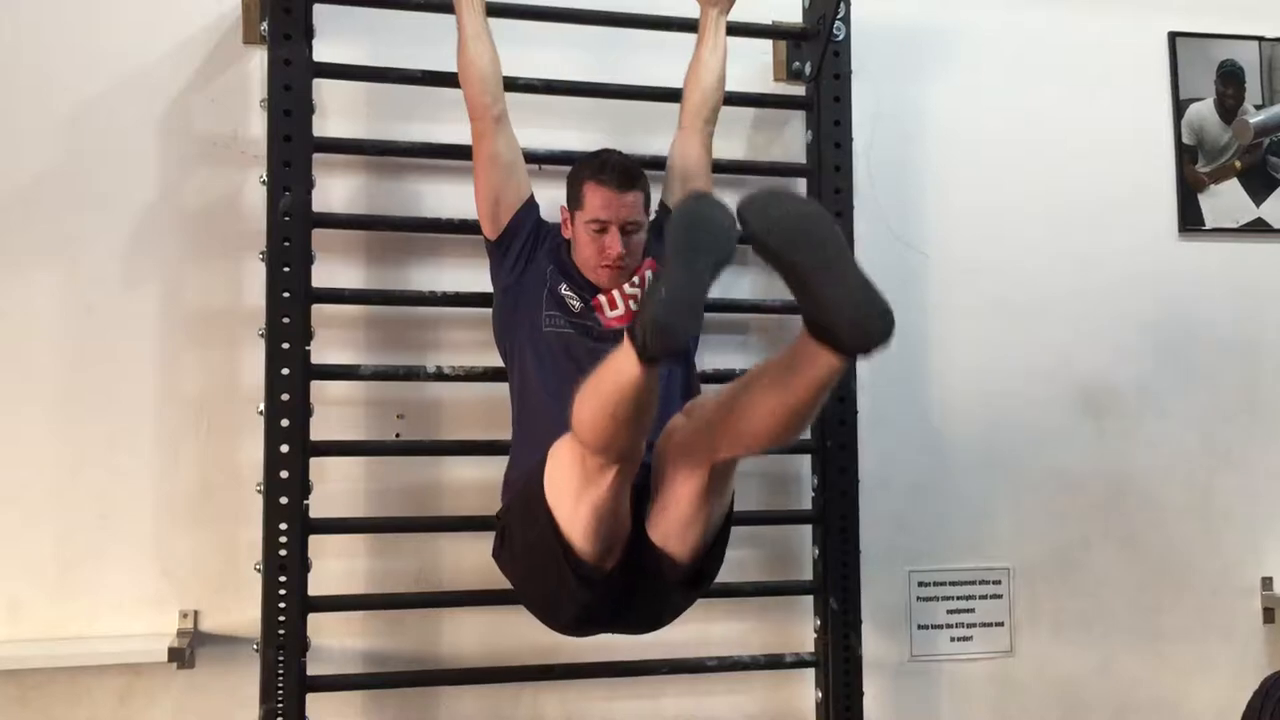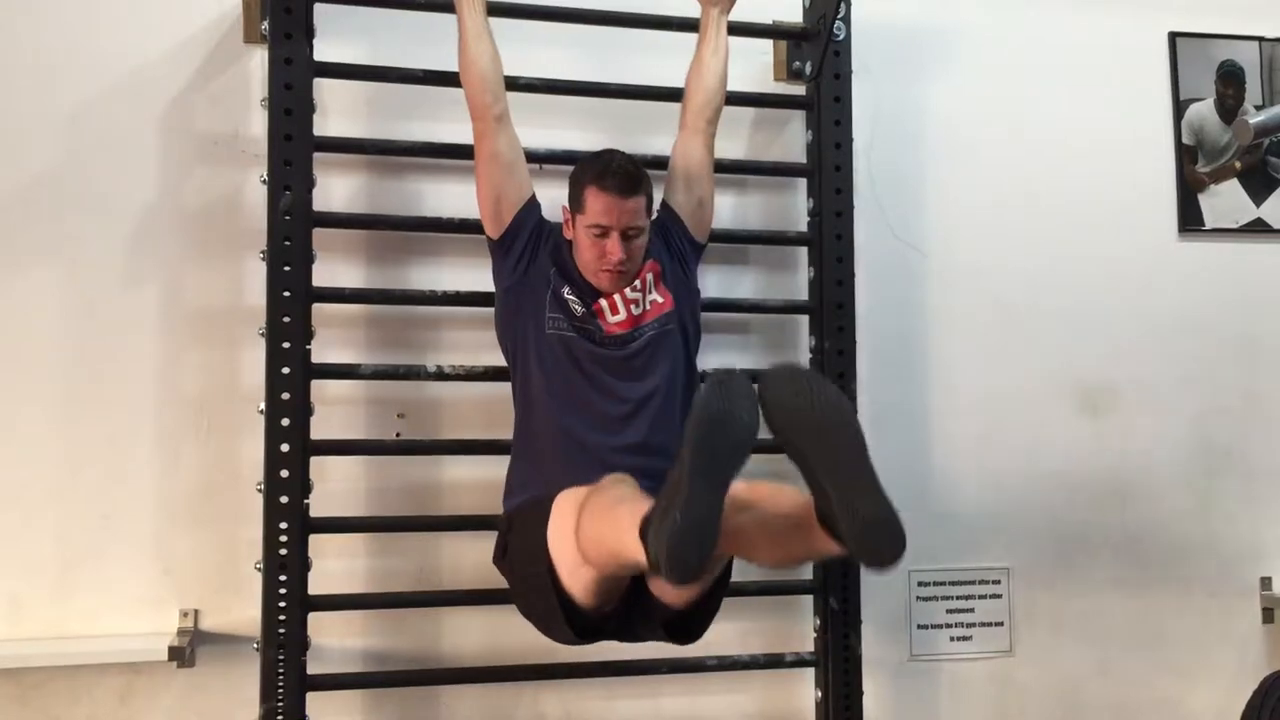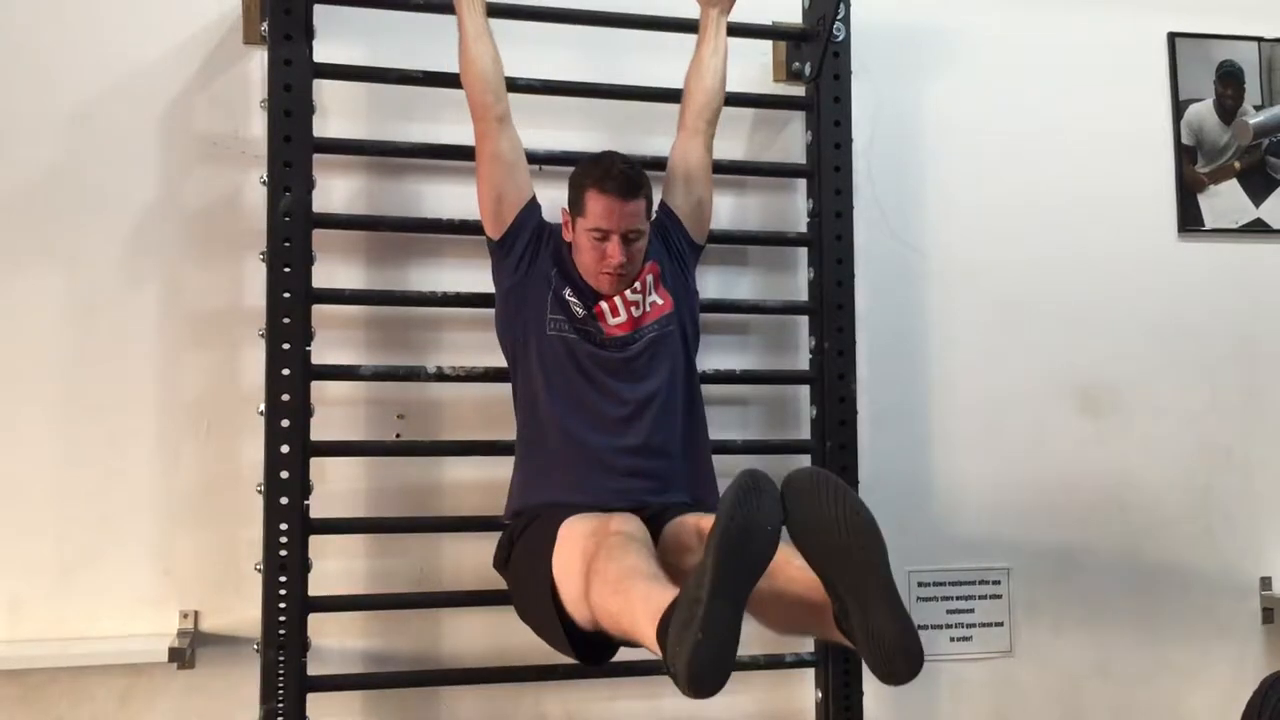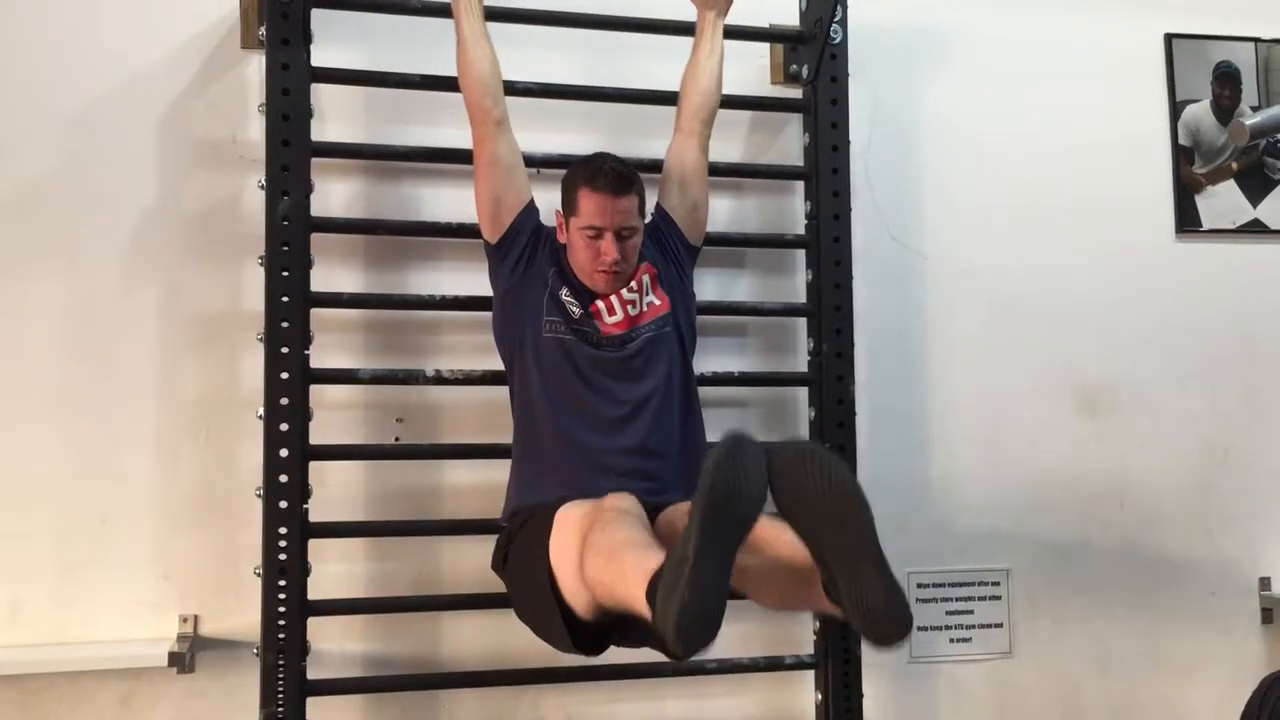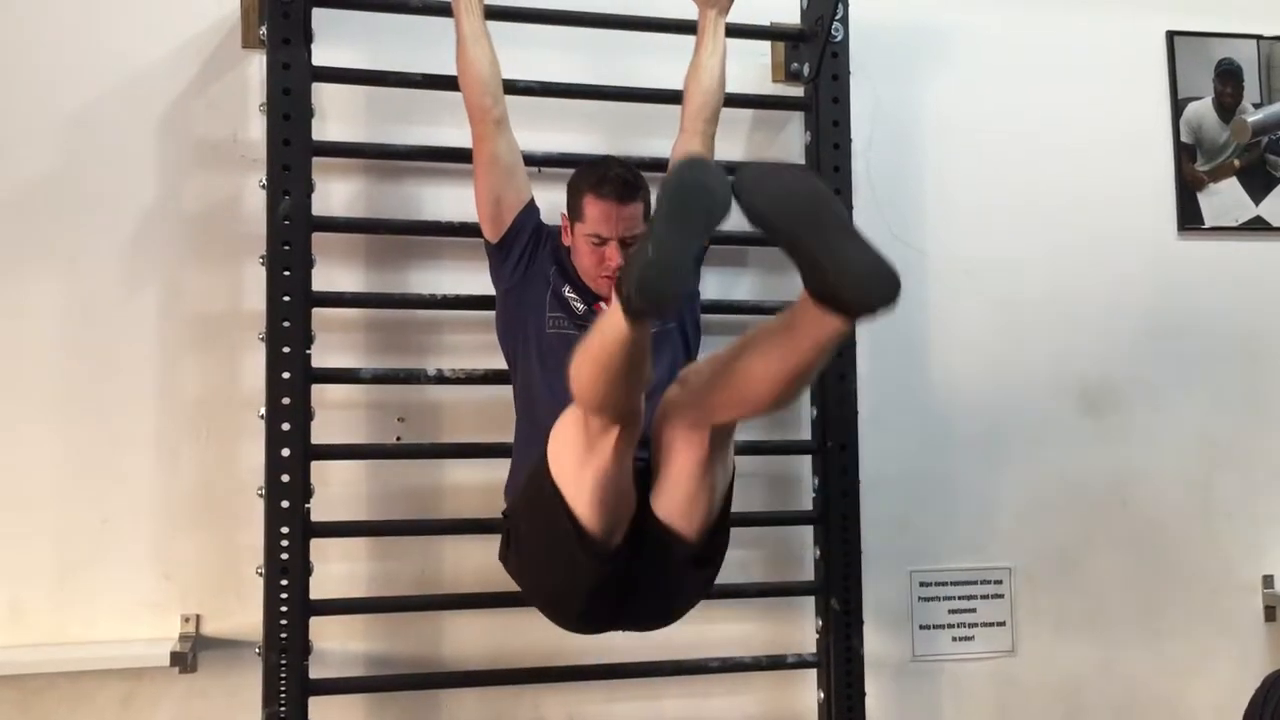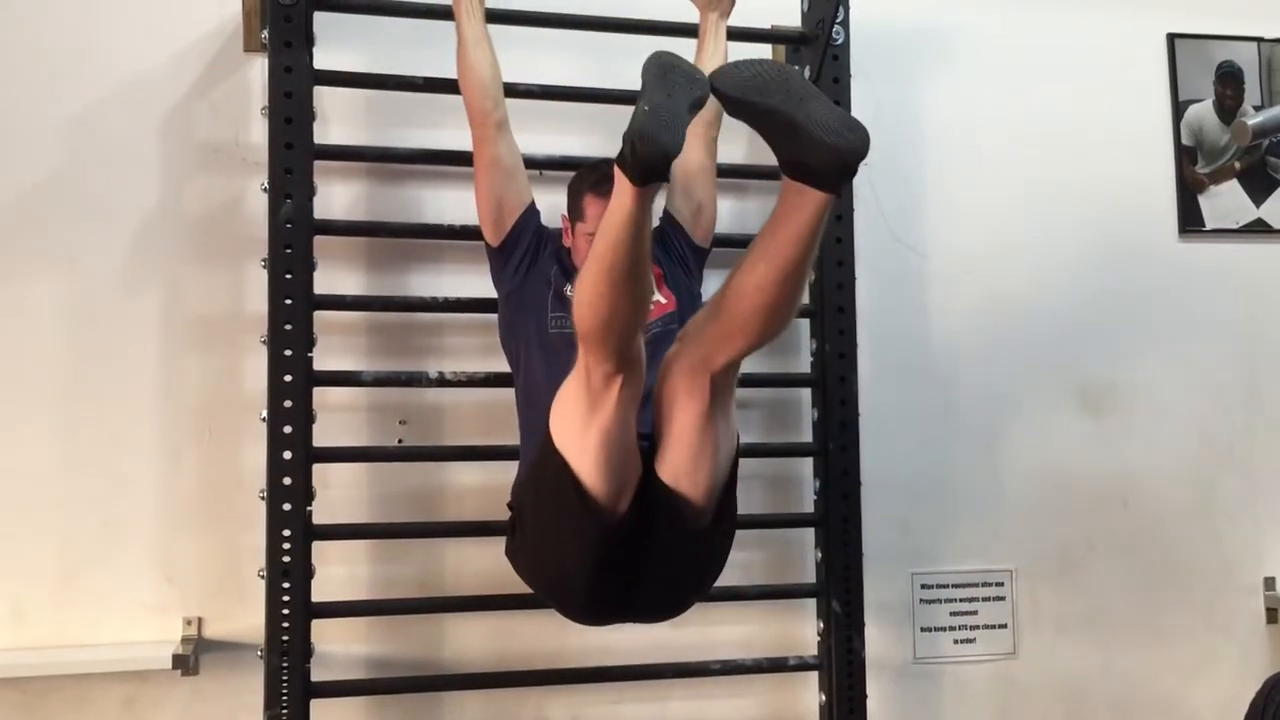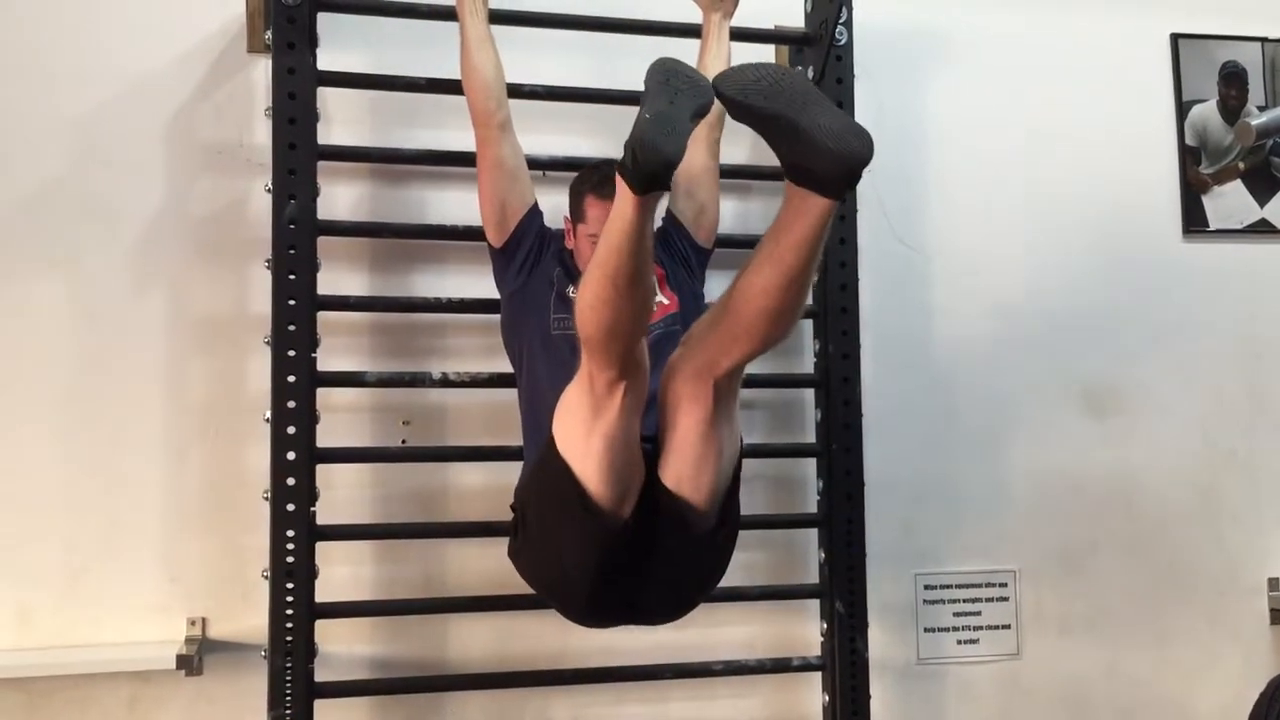
dt=0.5s
person 1, frame 1
left shoulder: (663, 260)
right shoulder: (530, 268)
left elbow: (697, 126)
right elbow: (490, 120)
left hip: (665, 555)
right hip: (562, 550)
left knee: (696, 426)
right knee: (601, 426)
left ankle: (833, 336)
right ankle: (658, 332)
person 1, frame 2
left shoulder: (670, 263)
right shoulder: (531, 266)
left elbow: (698, 127)
right elbow: (491, 119)
right hip: (559, 547)
left knee: (713, 506)
right knee: (613, 497)
left ankle: (844, 515)
right ankle: (674, 528)
person 1, frame 3
left shoulder: (669, 264)
right shoulder: (531, 268)
left elbow: (696, 130)
right elbow: (492, 122)
left hip: (671, 526)
right hip: (561, 537)
left knee: (714, 542)
right knee: (615, 543)
left ankle: (853, 612)
right ankle: (687, 627)
person 1, frame 4
left shoulder: (665, 266)
right shoulder: (527, 270)
left elbow: (692, 133)
right elbow: (490, 125)
left hip: (667, 521)
right hip: (557, 537)
left knee: (708, 528)
right knee: (612, 520)
left ankle: (841, 583)
right ankle: (673, 593)
person 1, frame 5
left shoulder: (670, 267)
right shoulder: (530, 270)
left elbow: (697, 132)
right elbow: (489, 124)
left hip: (669, 559)
right hip: (568, 554)
left knee: (694, 399)
right knee: (607, 402)
left ankle: (834, 297)
right ankle: (640, 302)
person 1, frame 6
left shoulder: (672, 265)
right shoulder: (530, 269)
left elbow: (703, 134)
right elbow: (489, 126)
left hip: (676, 546)
right hip: (574, 544)
left knee: (701, 355)
right knee: (611, 354)
person 1, frame 7
left shoulder: (675, 265)
right shoulder: (533, 271)
left elbow: (707, 135)
right elbow: (493, 128)
left hip: (678, 550)
right hip: (576, 545)
left knee: (703, 356)
right knee: (613, 354)
left ankle: (815, 179)
